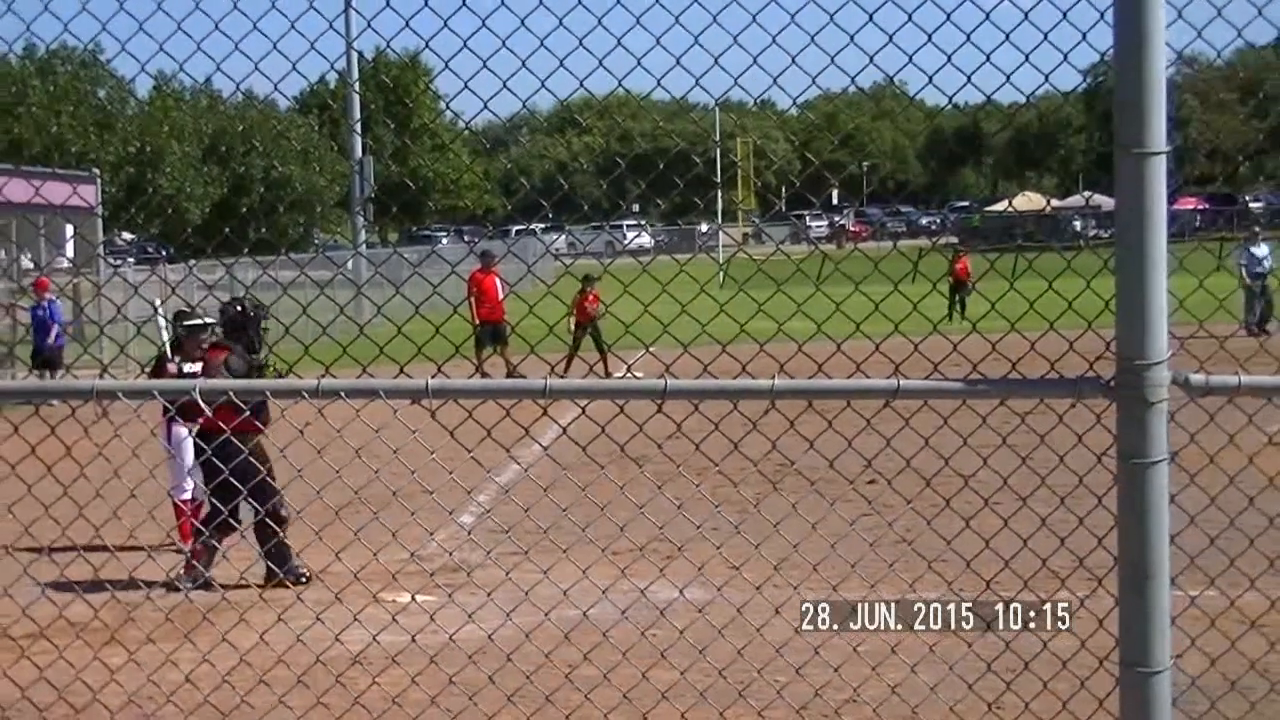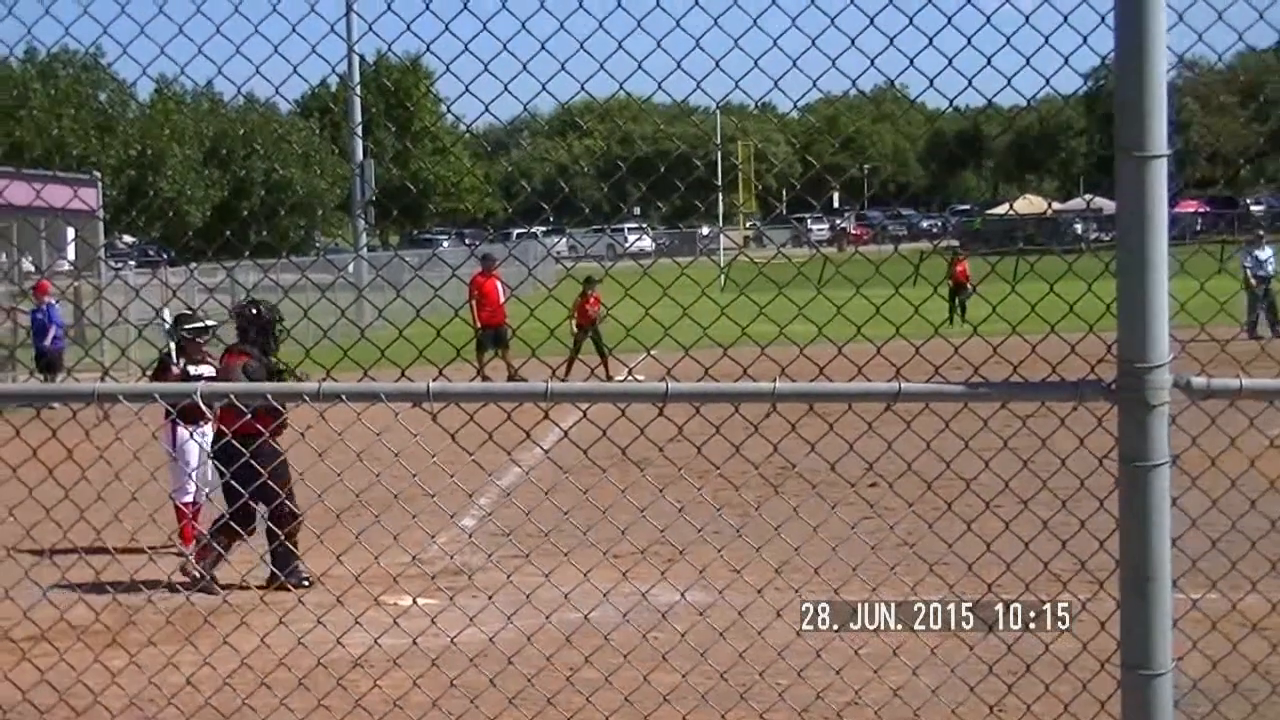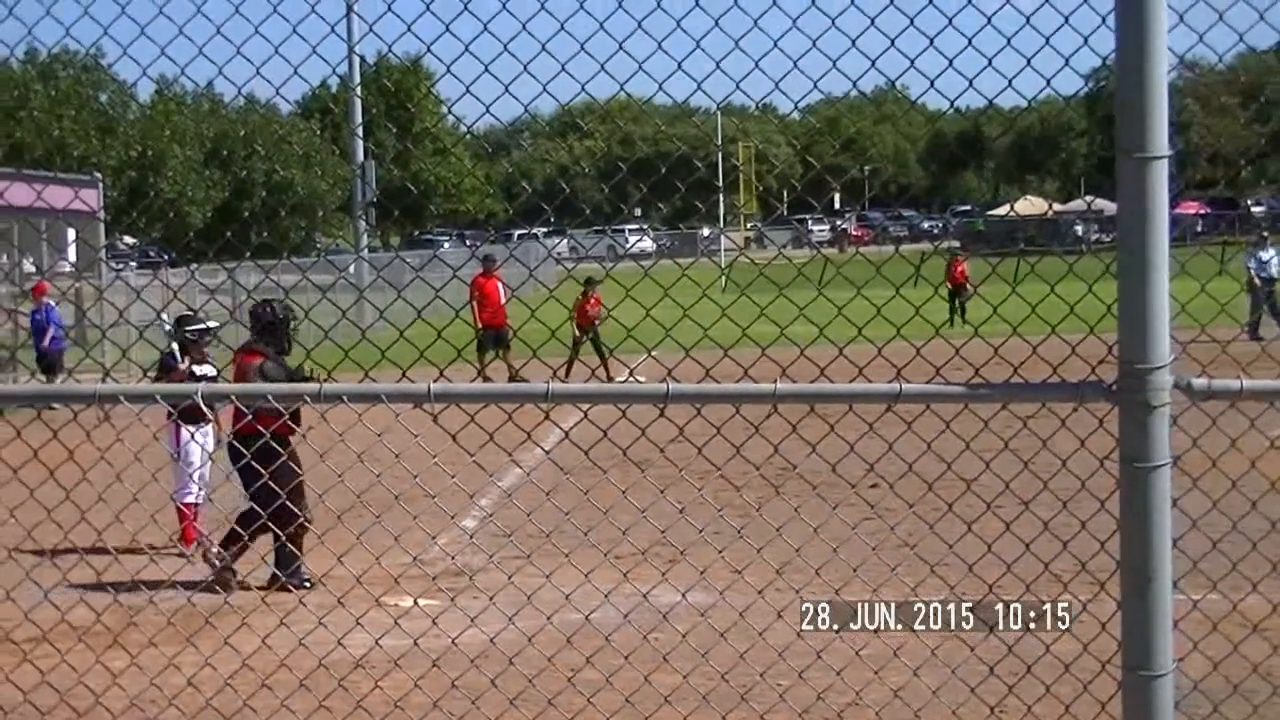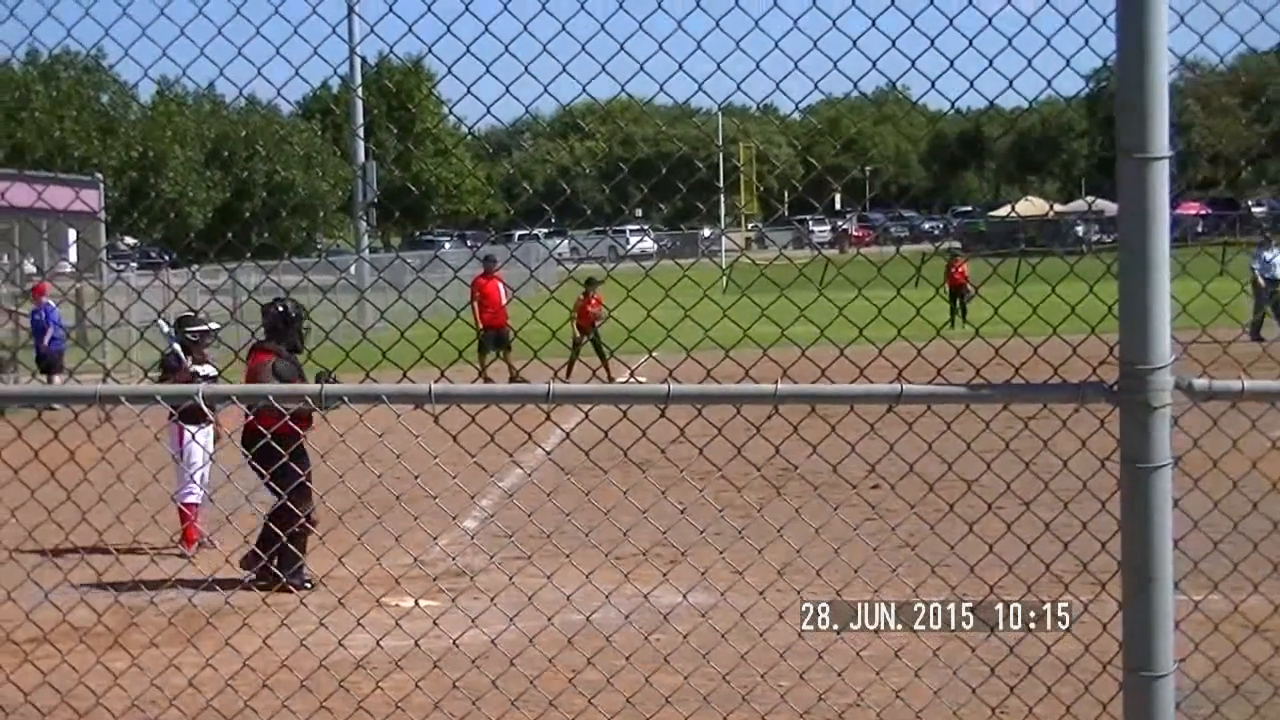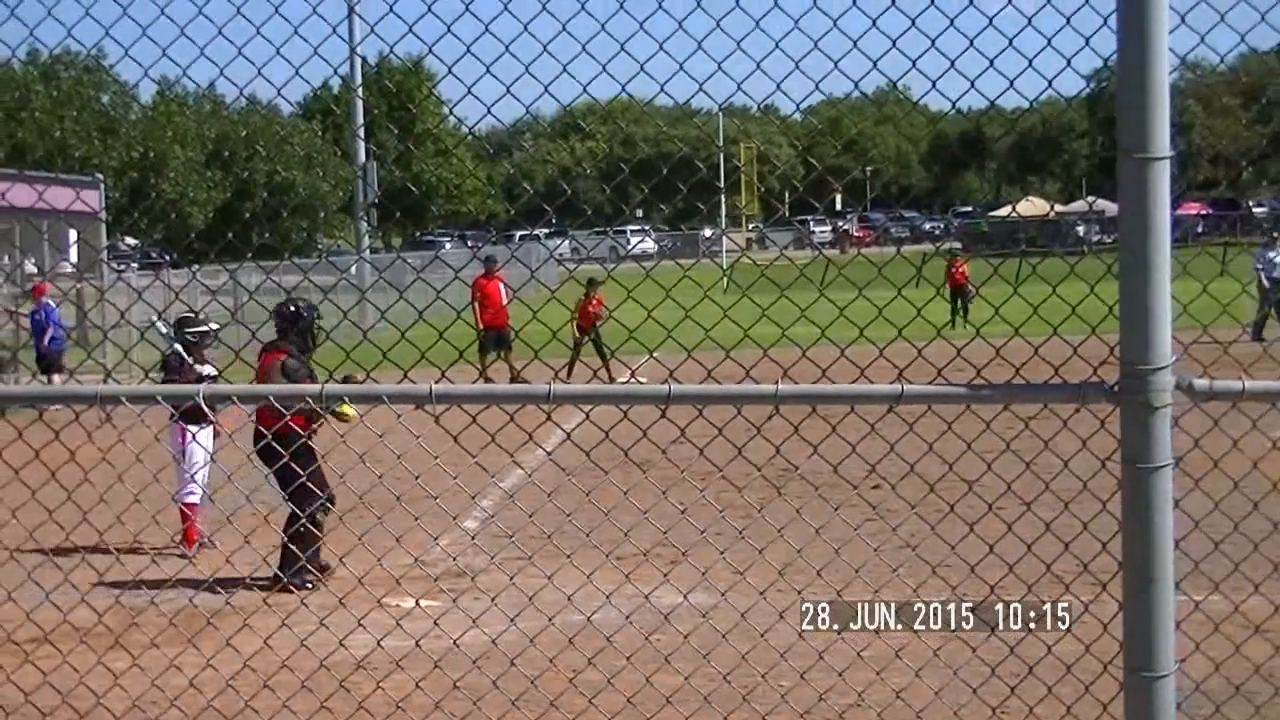
dt=0.1s
person 1, frame 1
left shoulder: (235, 356)
right shoulder: (225, 358)
left wrist: (262, 380)
right wrist: (256, 383)
left hip: (221, 443)
right hip: (233, 443)
left knee: (222, 511)
right knee: (272, 505)
left ankle: (195, 573)
right ankle: (282, 568)
person 1, frame 2
left shoulder: (252, 358)
right shoulder: (241, 363)
right elbow: (238, 403)
left wrist: (279, 380)
left hip: (237, 444)
right hip: (251, 445)
left knee: (241, 511)
right knee: (284, 507)
left ankle: (204, 565)
right ankle: (286, 571)
person 1, frame 3
left shoulder: (266, 358)
right shoulder: (256, 363)
right elbow: (255, 406)
left wrist: (297, 385)
left hip: (258, 444)
right hip: (264, 445)
left knee: (263, 509)
right knee: (292, 508)
left ankle: (223, 560)
right ankle: (289, 573)
person 1, frame 4
left shoulder: (281, 357)
right shoulder: (268, 362)
right elbow: (272, 408)
right wrist: (308, 406)
left hip: (277, 441)
right hip: (275, 442)
left knee: (296, 502)
right knee: (301, 506)
left ankle: (261, 560)
right ankle: (290, 573)
person 1, frame 5
left shoulder: (292, 358)
right shoulder: (279, 361)
right elbow: (276, 407)
right wrist: (317, 406)
left hip: (289, 442)
right hip: (283, 443)
left knee: (318, 500)
right knee: (309, 506)
left ankle: (309, 562)
right ankle: (292, 573)
person 2, frame 1
left shoulder: (209, 356)
right shoulder: (169, 357)
right wrist: (166, 377)
right hip: (179, 425)
left knee: (204, 479)
right knee: (182, 481)
left ankle: (197, 527)
right ankle: (186, 536)
person 2, frame 2
left shoulder: (208, 359)
right shoulder: (171, 359)
left wrist: (216, 423)
right wrist: (169, 378)
left hip: (205, 426)
right hip: (181, 427)
left knee: (203, 482)
right knee: (184, 482)
left ankle: (193, 530)
right ankle: (186, 538)
person 2, frame 3
left shoulder: (207, 359)
right shoulder: (172, 359)
left wrist: (217, 424)
right wrist: (175, 377)
left hip: (206, 426)
right hip: (184, 427)
left knee: (202, 482)
right knee: (187, 483)
left ankle: (194, 531)
right ankle: (187, 539)
person 2, frame 4
left shoulder: (205, 359)
right shoulder: (174, 359)
left wrist: (215, 423)
right wrist: (182, 377)
left hip: (205, 426)
right hip: (185, 427)
left knee: (201, 482)
right knee: (189, 482)
left ankle: (194, 531)
right ankle: (188, 539)
person 2, frame 5
left shoulder: (204, 359)
right shoulder: (175, 360)
left wrist: (214, 422)
right wrist: (187, 378)
left hip: (205, 426)
right hip: (187, 427)
left knee: (200, 482)
right knee: (190, 482)
left ankle: (194, 532)
right ankle: (189, 539)
